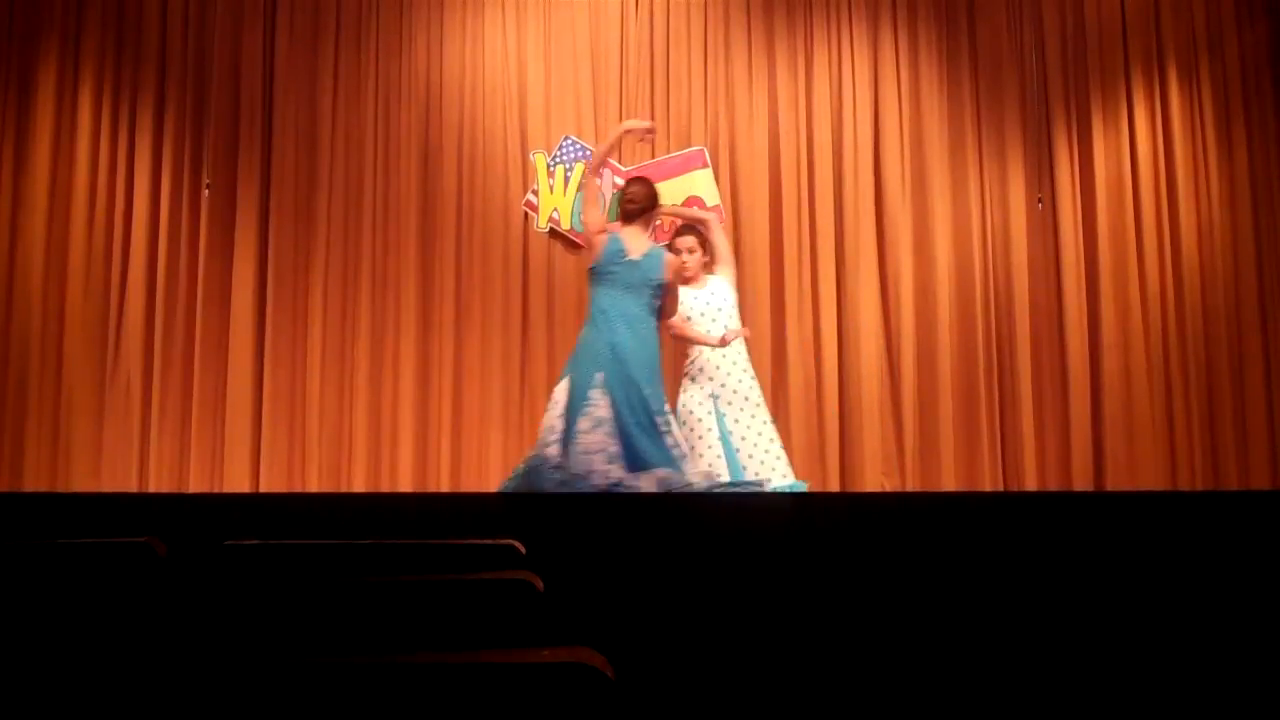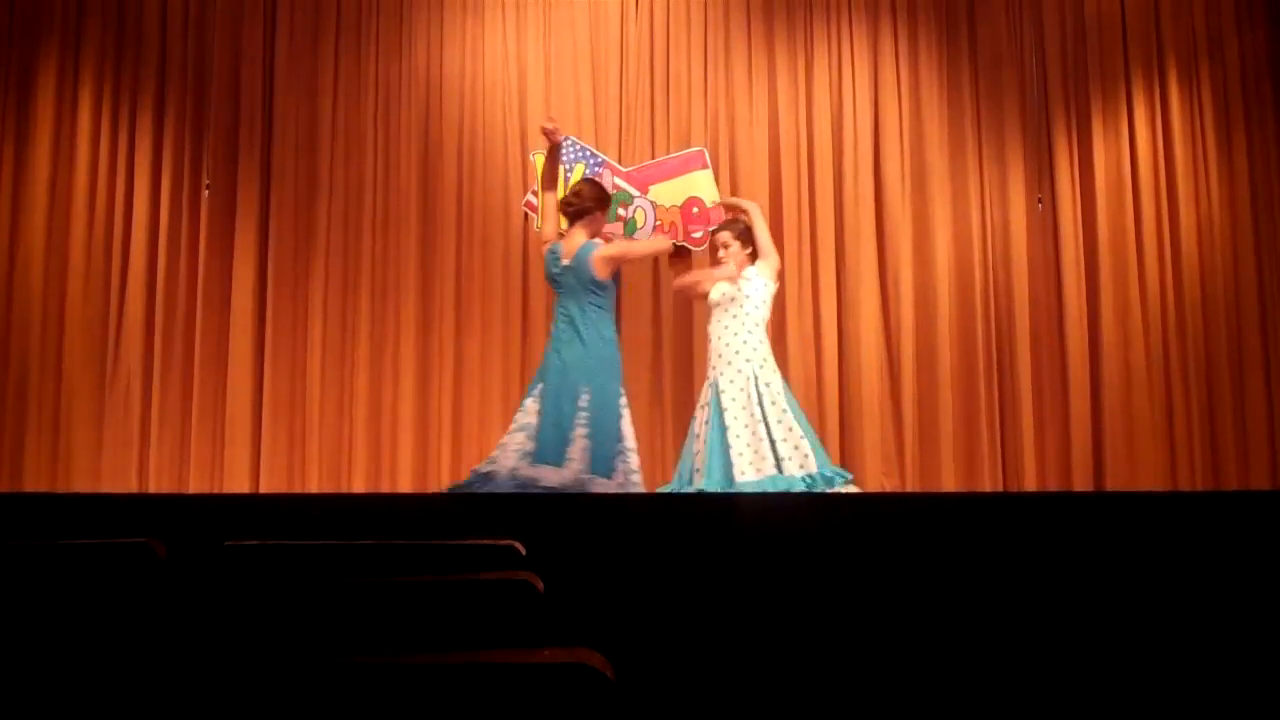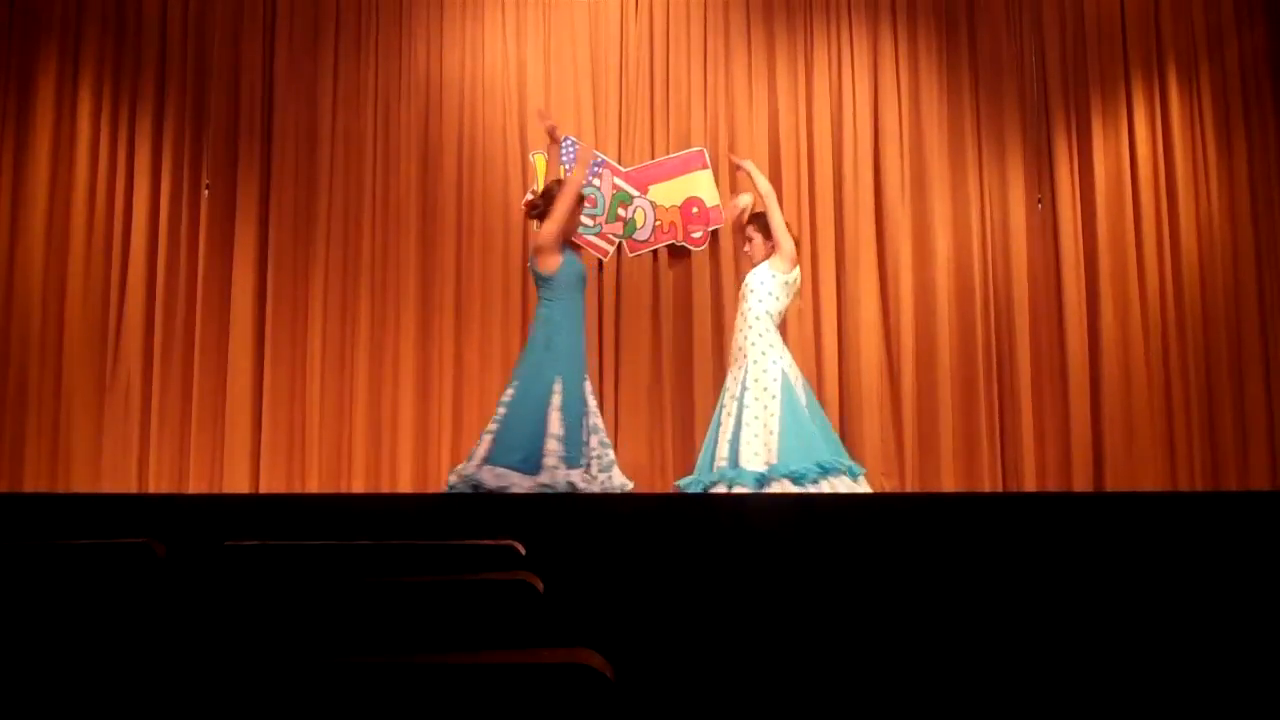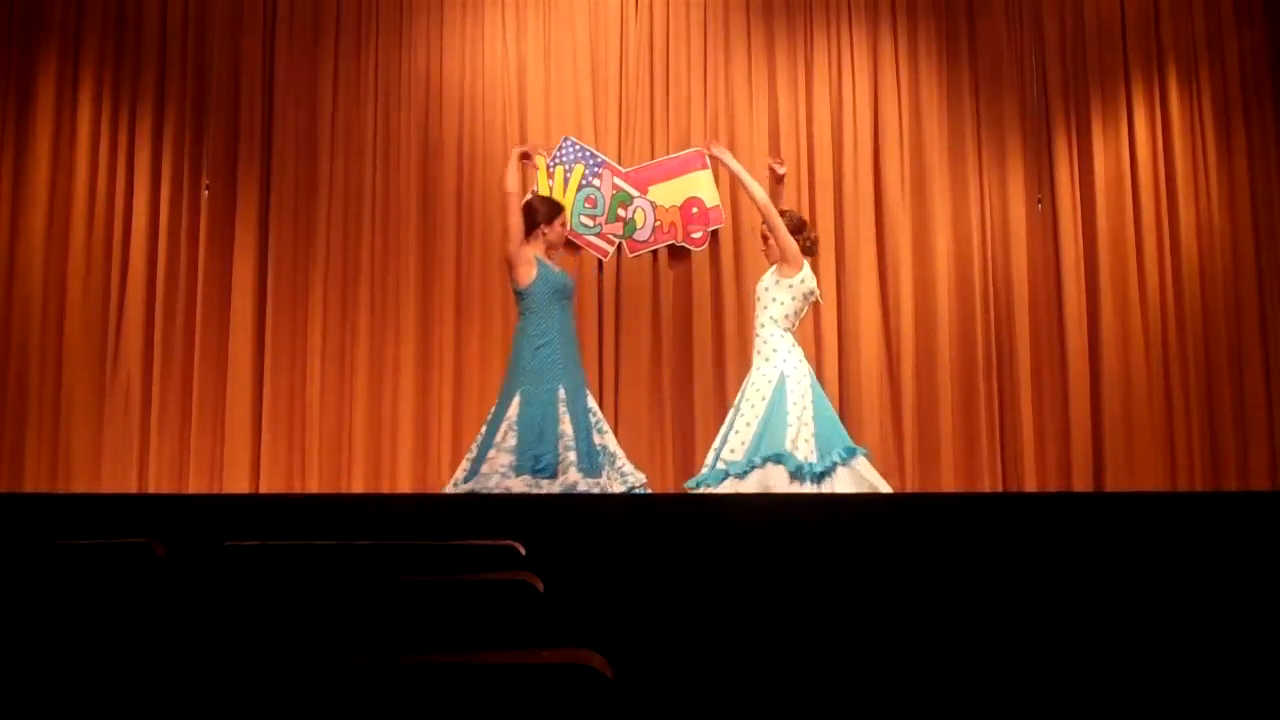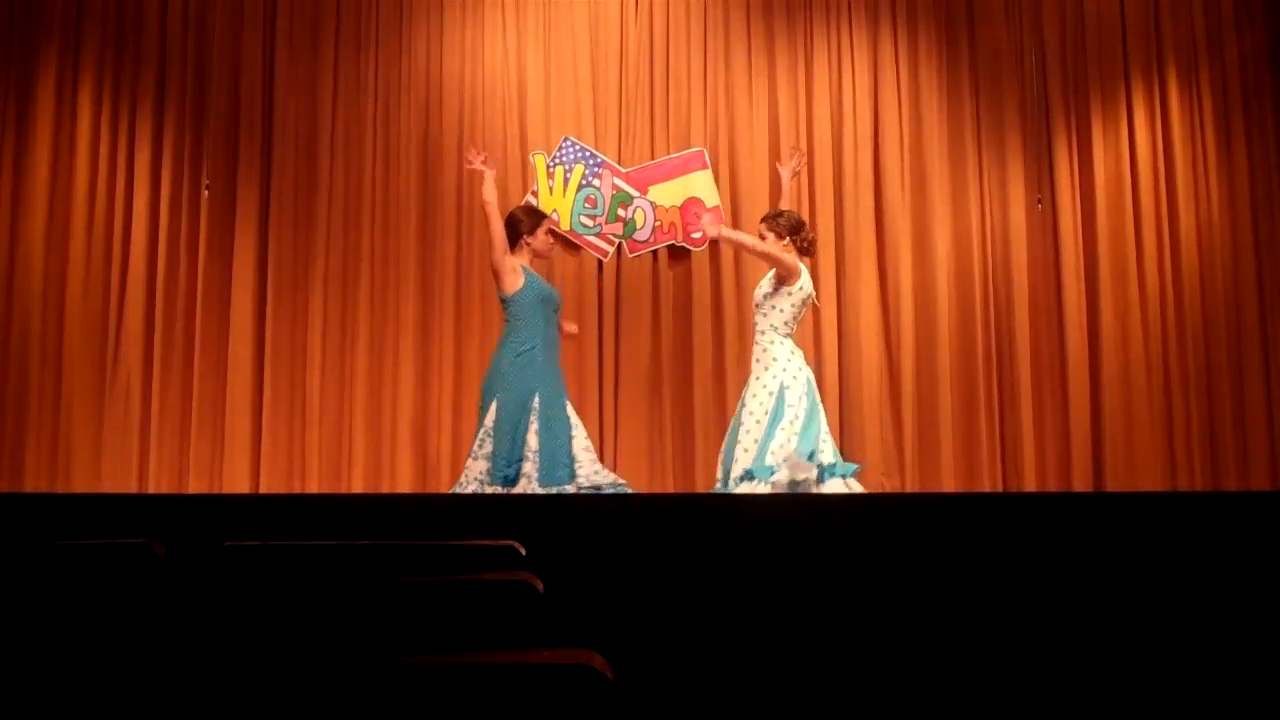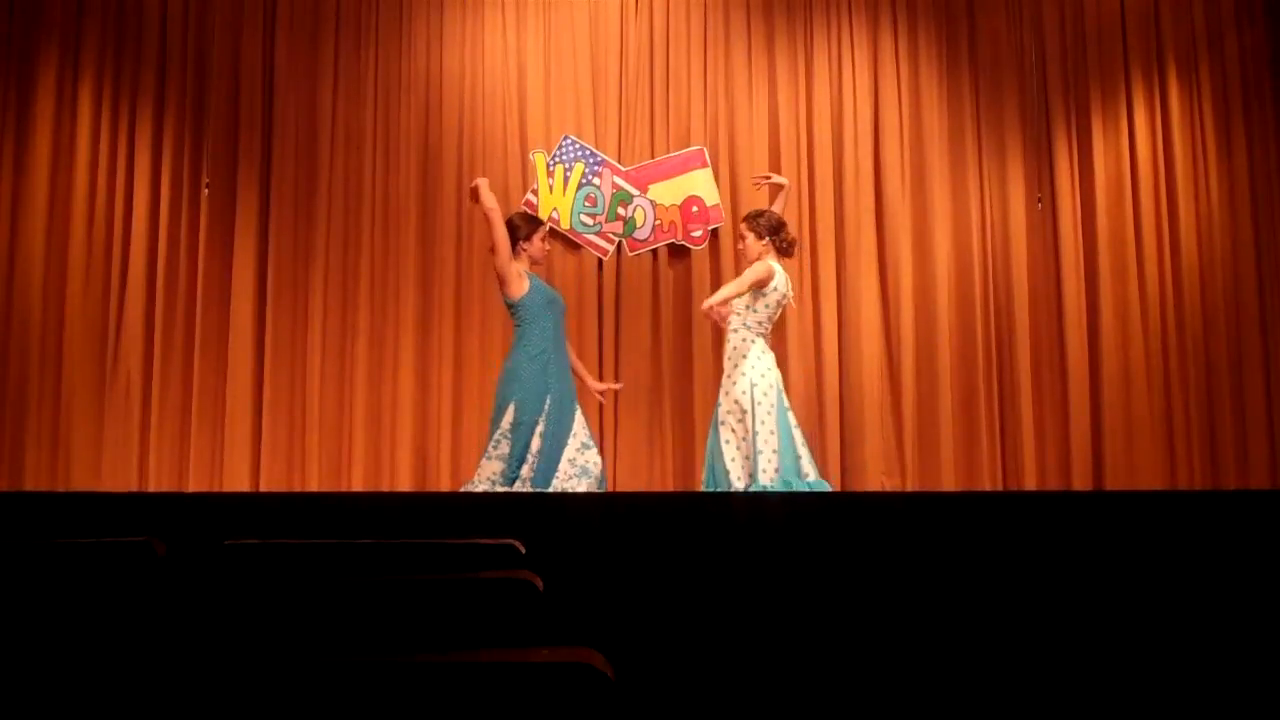
dt=0.3s
person 1, frame 1
left shoulder: (601, 243)
right shoulder: (667, 263)
left elbow: (590, 176)
right elbow: (666, 315)
left wrist: (621, 133)
left hip: (594, 353)
right hip: (637, 358)
right knee: (650, 446)
person 1, frame 2
left shoulder: (550, 248)
right shoulder: (604, 253)
left elbow: (548, 189)
right elbow: (663, 244)
left wrist: (553, 149)
right wrist: (628, 247)
left hip: (559, 360)
right hip: (596, 363)
left knee: (547, 438)
right knee: (594, 445)
person 1, frame 3
left shoulder: (551, 247)
right shoulder: (546, 246)
left elbow: (561, 194)
right elbow: (571, 188)
left wrist: (553, 143)
right wrist: (583, 158)
left hip: (563, 358)
right hip: (552, 358)
left knee: (569, 440)
right knee: (541, 435)
person 1, frame 4
left shoulder: (547, 265)
right shoulder: (522, 259)
right elbow: (512, 196)
right wrist: (516, 158)
left hip: (561, 374)
right hip: (535, 371)
left knee: (573, 455)
right knee: (530, 458)
person 1, frame 5
left shoulder: (533, 278)
right shoulder: (507, 268)
right elbow: (489, 205)
left wrist: (560, 326)
right wrist: (488, 173)
left hip: (543, 384)
right hip: (516, 381)
left knee: (550, 463)
right knee: (510, 463)
person 1, frame 6
left shoulder: (536, 286)
right shoulder: (511, 276)
right elbow: (492, 212)
left wrist: (588, 380)
right wrist: (483, 188)
left hip: (554, 388)
right hip: (528, 385)
left knee: (571, 468)
right knee: (522, 467)
person 2, frame 1
left shoulder: (722, 281)
right shoulder: (675, 294)
left elbow: (712, 218)
right elbow: (675, 327)
left wrist: (680, 213)
right wrist: (712, 339)
left hip: (740, 385)
right hip: (699, 388)
left knee: (755, 458)
right knee: (709, 468)
person 2, frame 2
left shoulder: (765, 271)
right shoulder: (716, 286)
left elbow: (753, 209)
right elbow: (681, 284)
left wrist: (737, 206)
right wrist: (716, 275)
left hip: (755, 373)
right hip: (720, 378)
left knee: (773, 455)
right knee: (721, 461)
person 2, frame 3
left shoulder: (786, 260)
right shoulder: (765, 271)
left elbow: (771, 198)
right elbow: (744, 225)
left wrist: (749, 168)
right wrist: (742, 206)
left hip: (767, 363)
right hip: (748, 367)
left knee: (768, 446)
right knee: (747, 448)
person 2, frame 4
left shoulder: (794, 264)
right shoulder: (791, 271)
left elbow: (767, 208)
right elbow: (777, 217)
left wrist: (730, 162)
right wrist: (777, 182)
left hip: (778, 367)
right hip: (774, 368)
left knee: (763, 449)
right knee: (765, 452)
person 2, frame 5
left shoulder: (791, 268)
right shoulder: (788, 270)
left elbow: (759, 249)
right elbow: (783, 223)
left wrist: (722, 233)
right wrist: (785, 182)
left hip: (780, 372)
right hip: (773, 370)
left knee: (771, 455)
right knee: (760, 455)
person 2, frame 6
left shoulder: (765, 270)
right shoulder: (772, 271)
left elbow: (742, 282)
right elbow: (768, 224)
left wrist: (716, 300)
right wrist: (783, 190)
left hip: (750, 369)
right hip: (749, 368)
left knee: (757, 459)
right knee: (749, 458)
